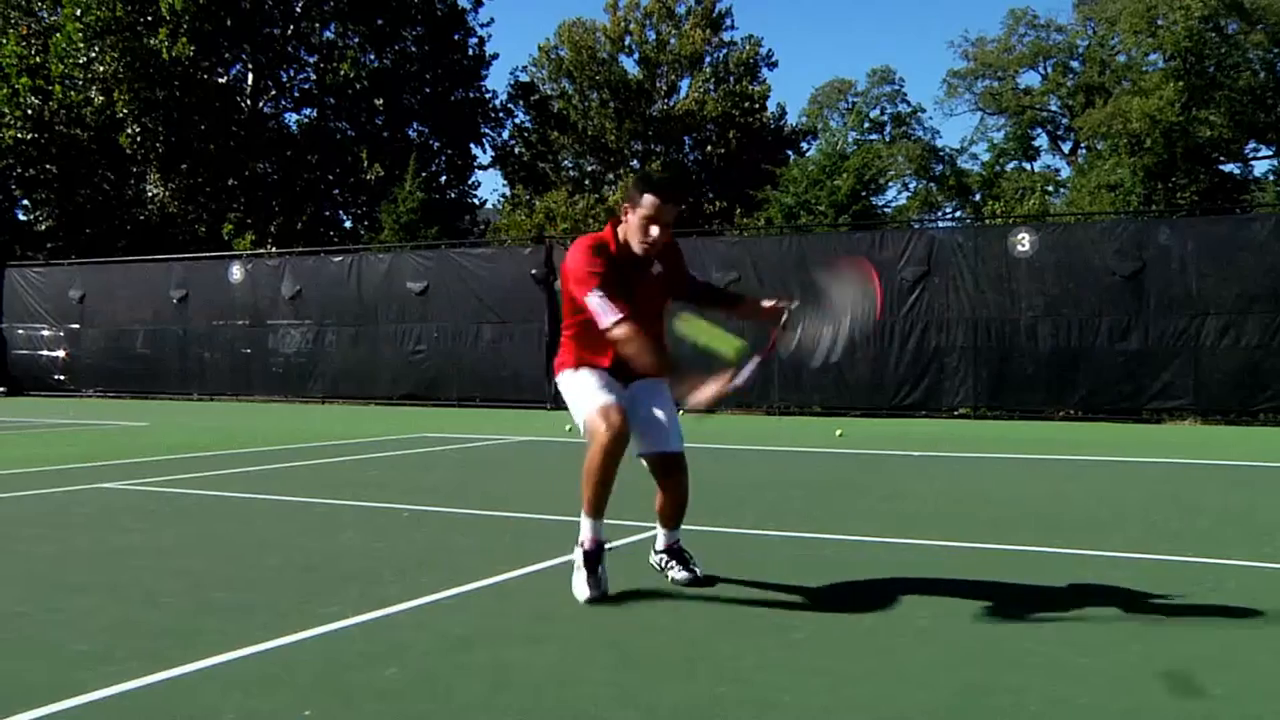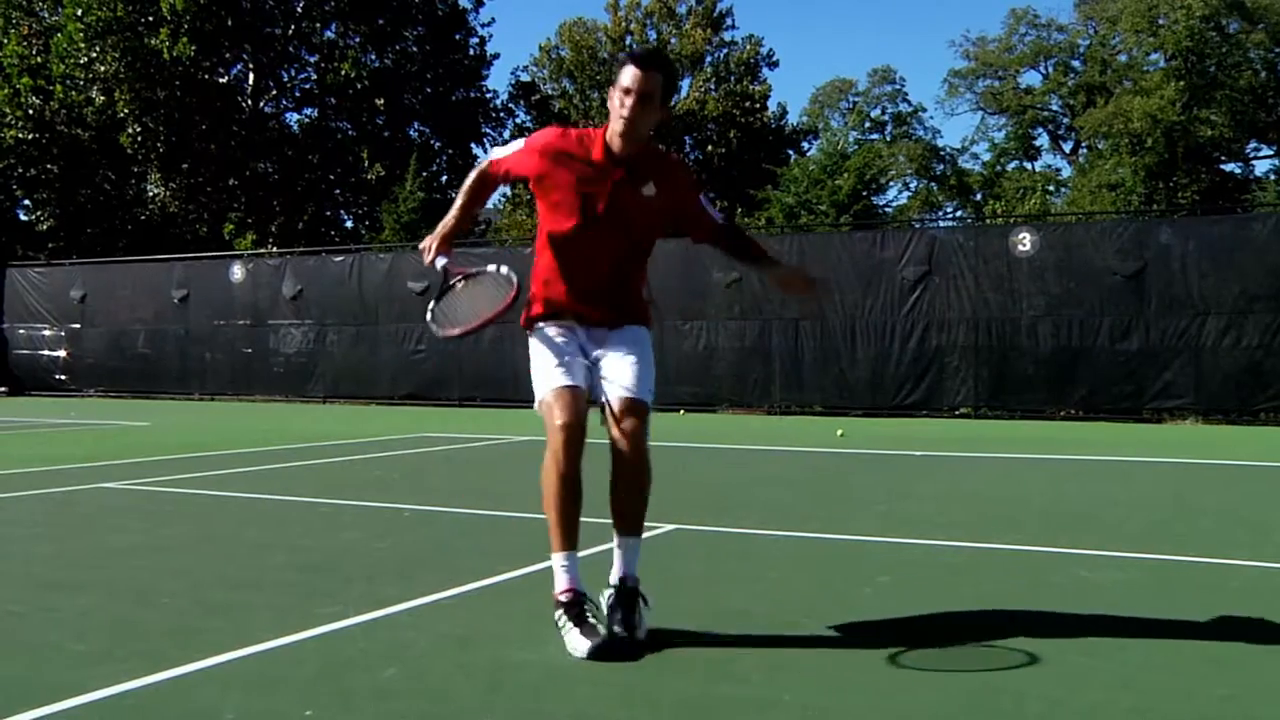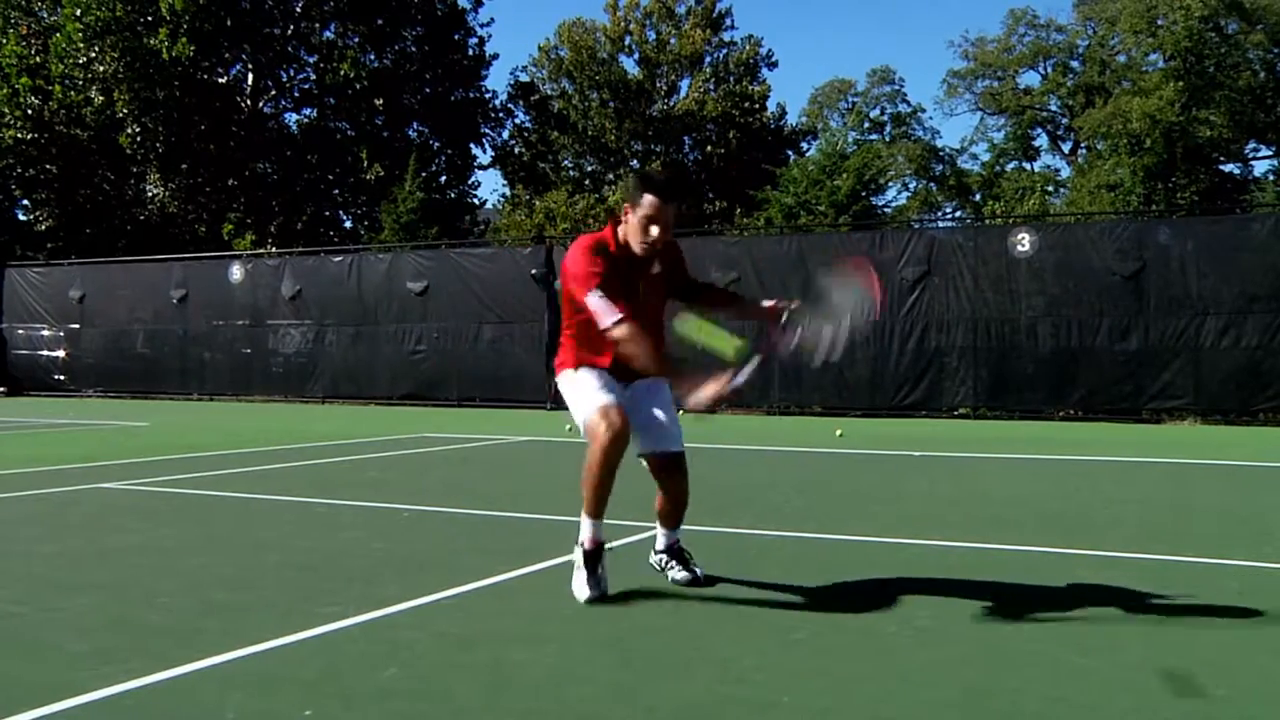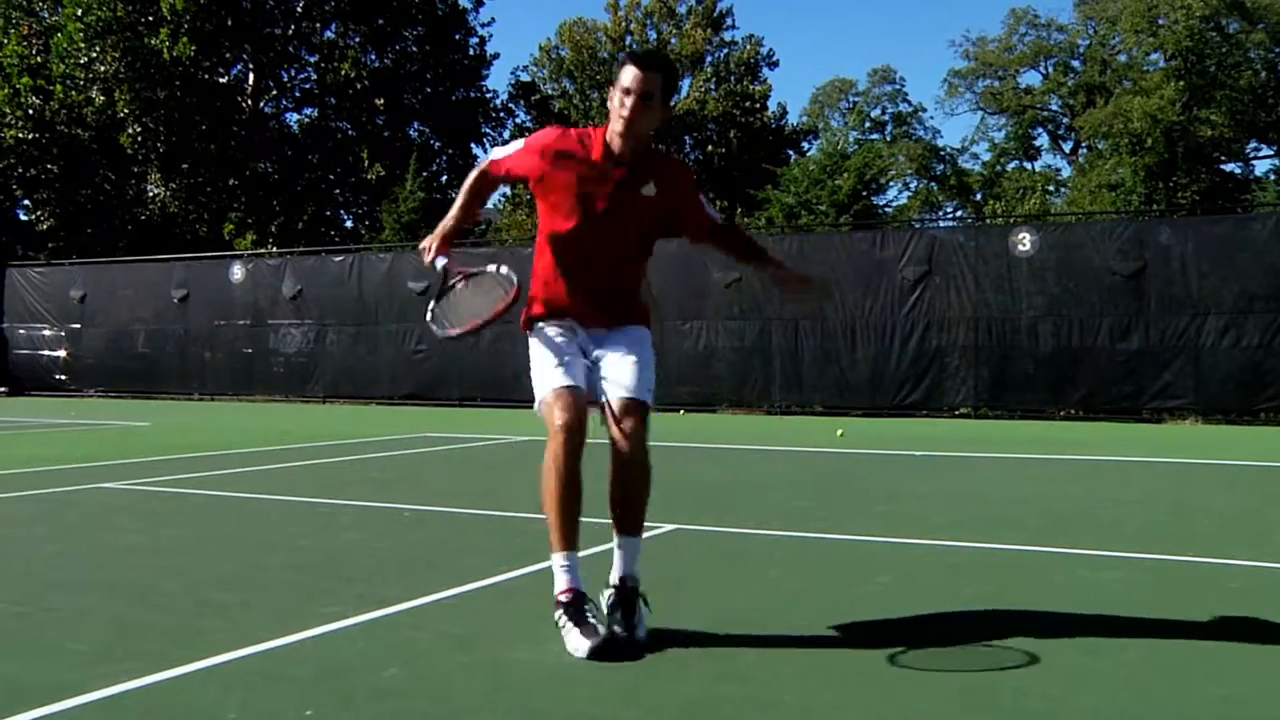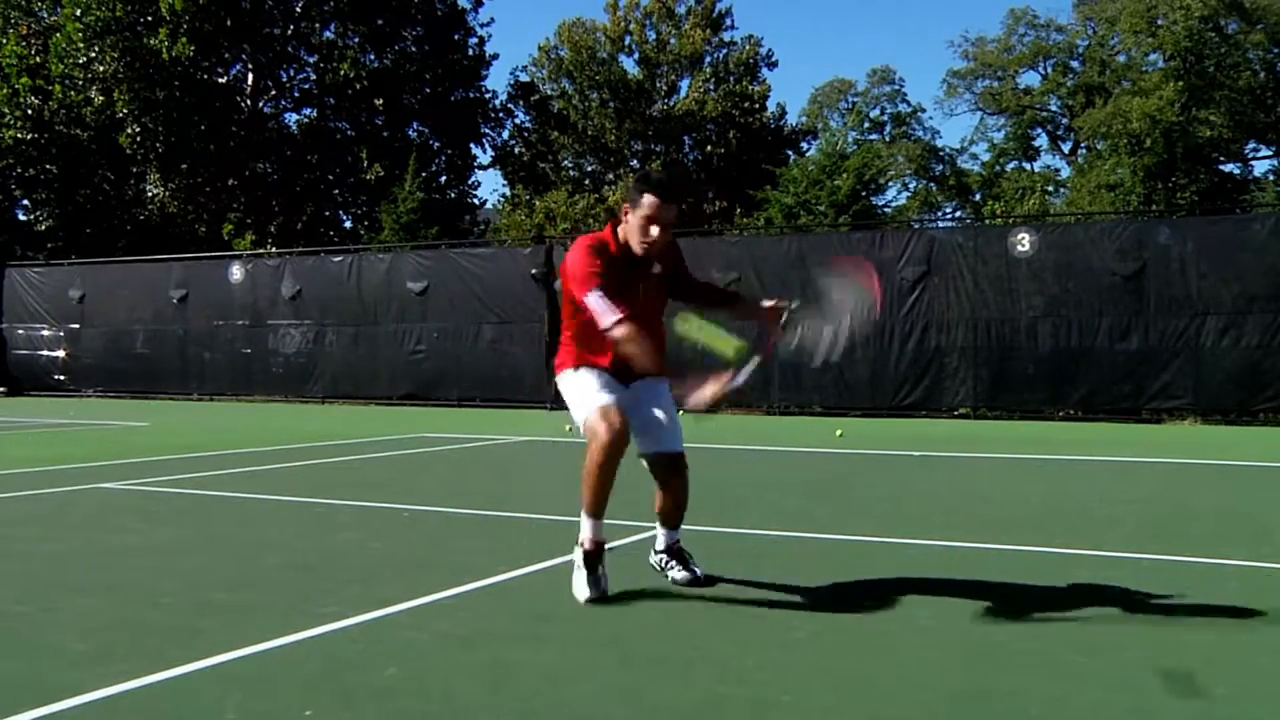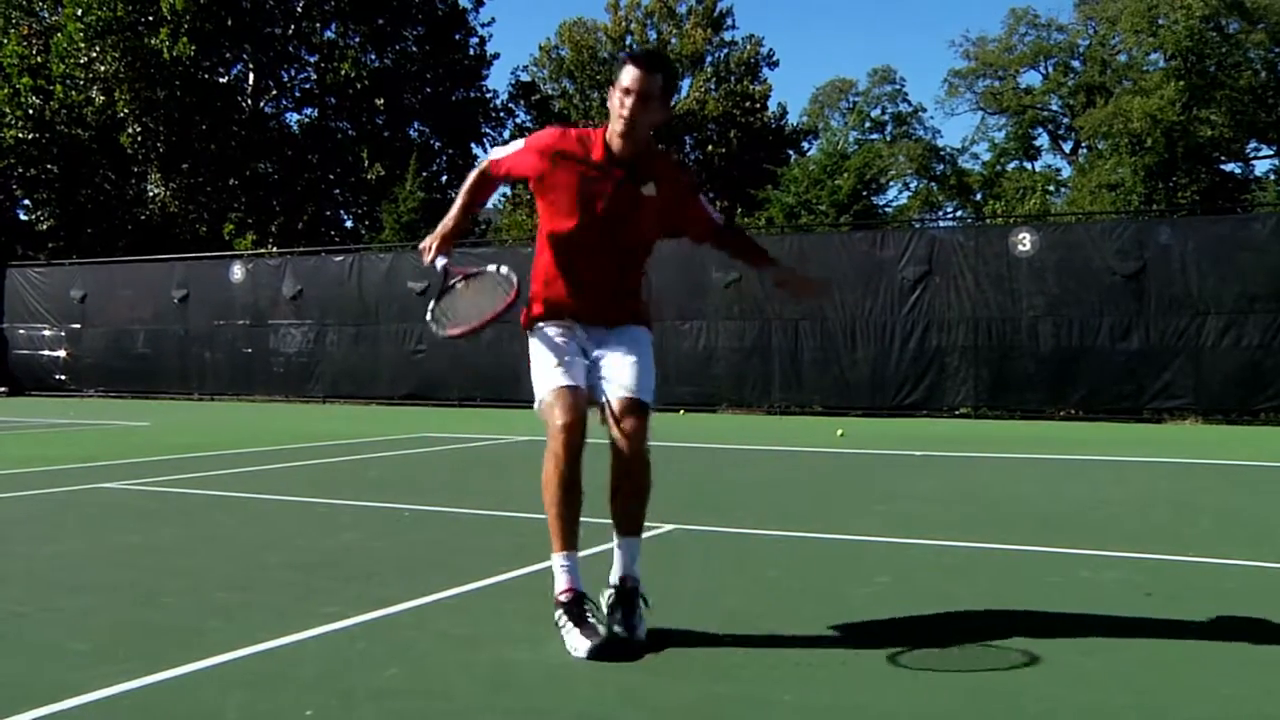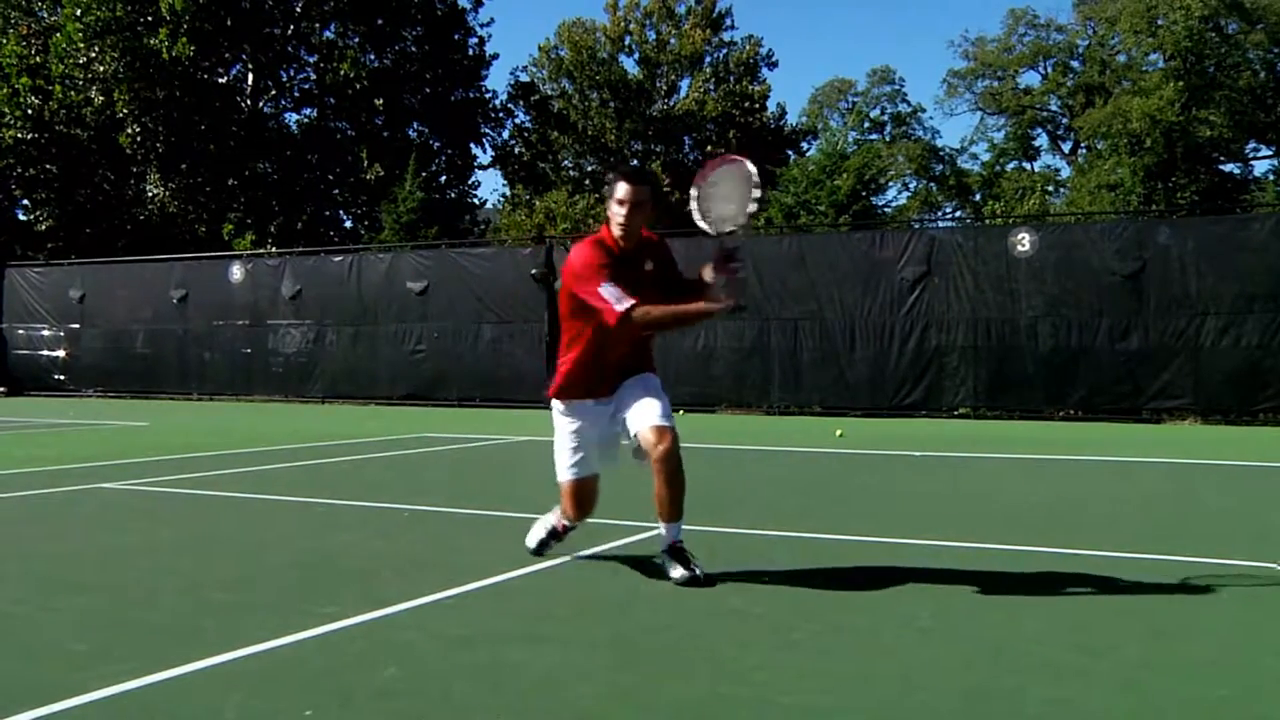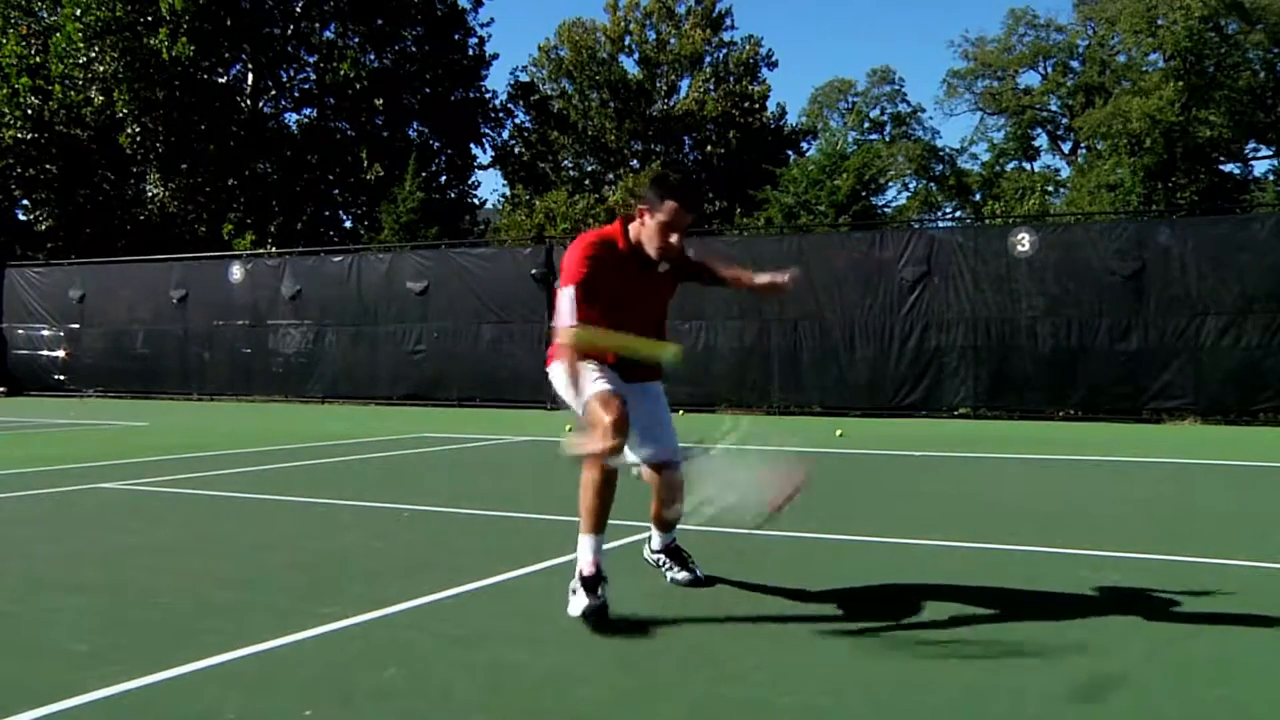
dt=0.5s
person 1, frame 1
left shoulder: (664, 249)
right shoulder: (587, 257)
left elbow: (697, 292)
right elbow: (623, 334)
left wrist: (755, 308)
right wrist: (688, 388)
left hip: (642, 376)
right hip: (589, 368)
left knee: (670, 468)
right knee: (612, 425)
left ankle: (666, 549)
right ankle: (589, 547)
person 1, frame 2
left shoulder: (669, 174)
right shoulder: (553, 147)
left elbow: (720, 233)
right elbow: (488, 170)
left wrist: (775, 267)
right wrist: (448, 230)
left hip: (623, 324)
right hip: (557, 321)
left knee: (629, 426)
right knee: (565, 425)
left ankle: (625, 580)
right ankle: (569, 596)
person 1, frame 3
left shoulder: (666, 251)
right shoulder: (587, 258)
left elbow: (697, 291)
right elbow: (624, 335)
left wrist: (756, 308)
right wrist: (690, 388)
left hip: (642, 374)
right hip: (588, 368)
left knee: (671, 470)
right knee: (611, 426)
left ankle: (666, 548)
right ankle: (589, 545)
person 1, frame 4
left shoulder: (671, 176)
right shoulder: (554, 147)
left elbow: (718, 231)
right elbow: (488, 170)
left wrist: (775, 267)
right wrist: (447, 230)
left hip: (622, 325)
right hip: (556, 322)
left knee: (629, 427)
right knee: (565, 424)
left ankle: (625, 580)
right ankle: (570, 596)
person 1, frame 5
left shoulder: (664, 252)
right shoulder: (587, 258)
left elbow: (696, 290)
right elbow: (624, 334)
left wrist: (753, 308)
right wrist: (688, 389)
left hip: (641, 374)
right hip: (588, 369)
left knee: (671, 467)
right knee: (610, 428)
left ankle: (666, 548)
right ankle: (589, 546)
person 1, frame 6
left shoulder: (669, 178)
right shoulder: (555, 148)
left elbow: (720, 233)
right elbow: (488, 170)
left wrist: (777, 269)
right wrist: (449, 229)
left hip: (622, 324)
right hip: (557, 321)
left knee: (629, 428)
right knee: (565, 424)
left ankle: (626, 580)
right ankle: (569, 594)
person 1, frame 7
left shoulder: (655, 249)
right shoulder: (585, 257)
left elbow: (677, 299)
right elbow: (635, 318)
left wrist: (707, 278)
right wrist: (710, 308)
left hip: (632, 376)
right hip: (577, 387)
left knee: (663, 443)
right knee: (579, 506)
left ankle: (671, 544)
right ankle: (563, 519)
person 1, frame 8
left shoulder: (669, 251)
right shoulder: (589, 252)
left elbow: (696, 269)
right elbow: (569, 336)
left wrist: (753, 281)
right wrist: (587, 417)
left hip: (639, 373)
right hip: (583, 364)
left knee: (667, 481)
right knee: (612, 420)
left ankle: (662, 545)
right ankle: (587, 570)
